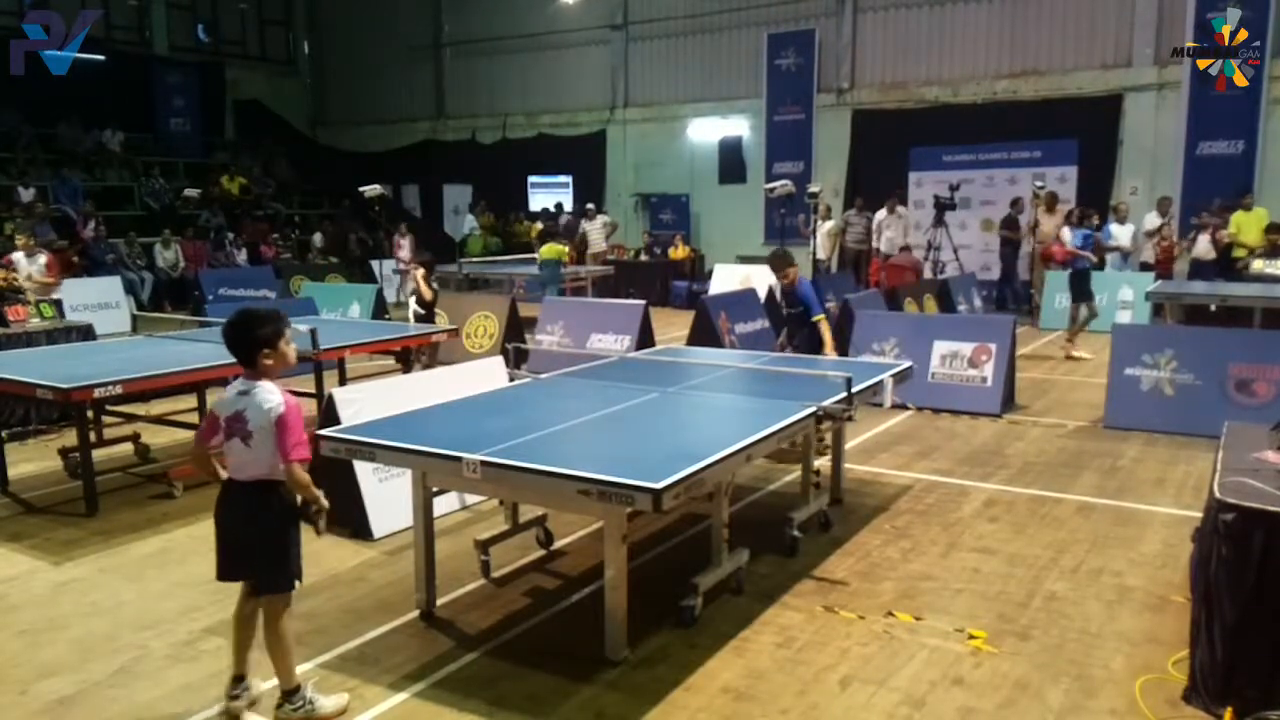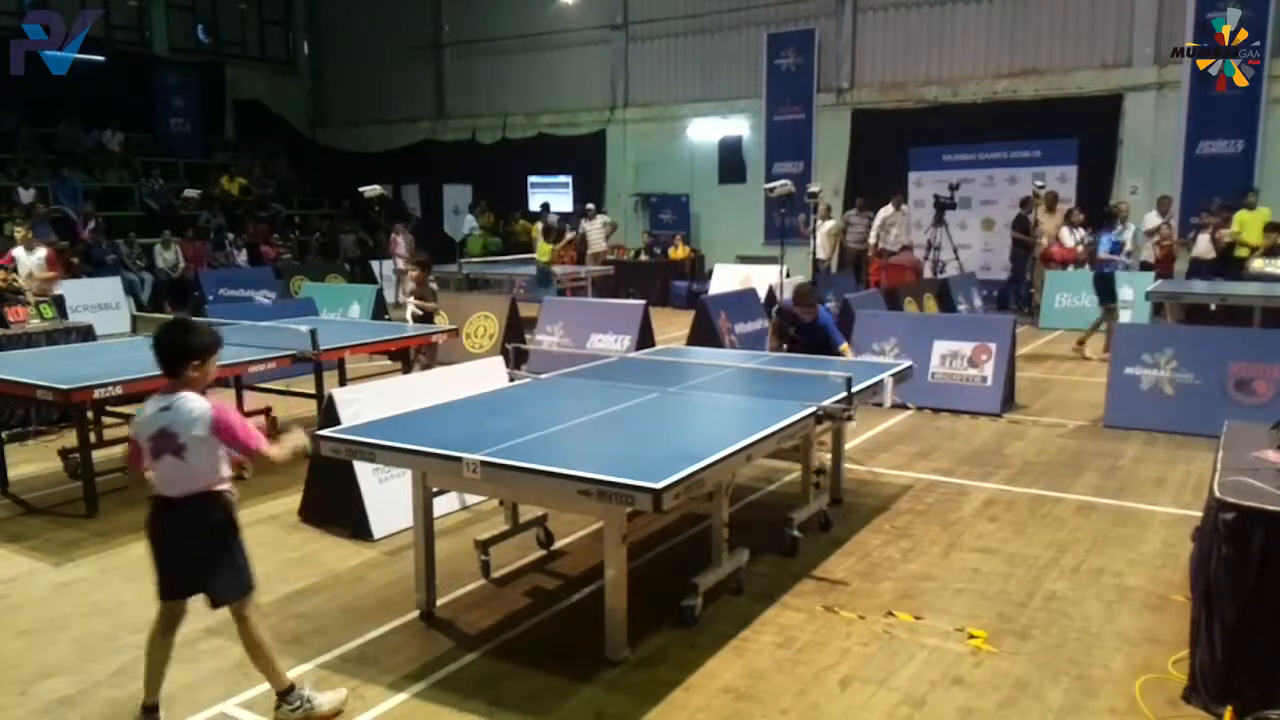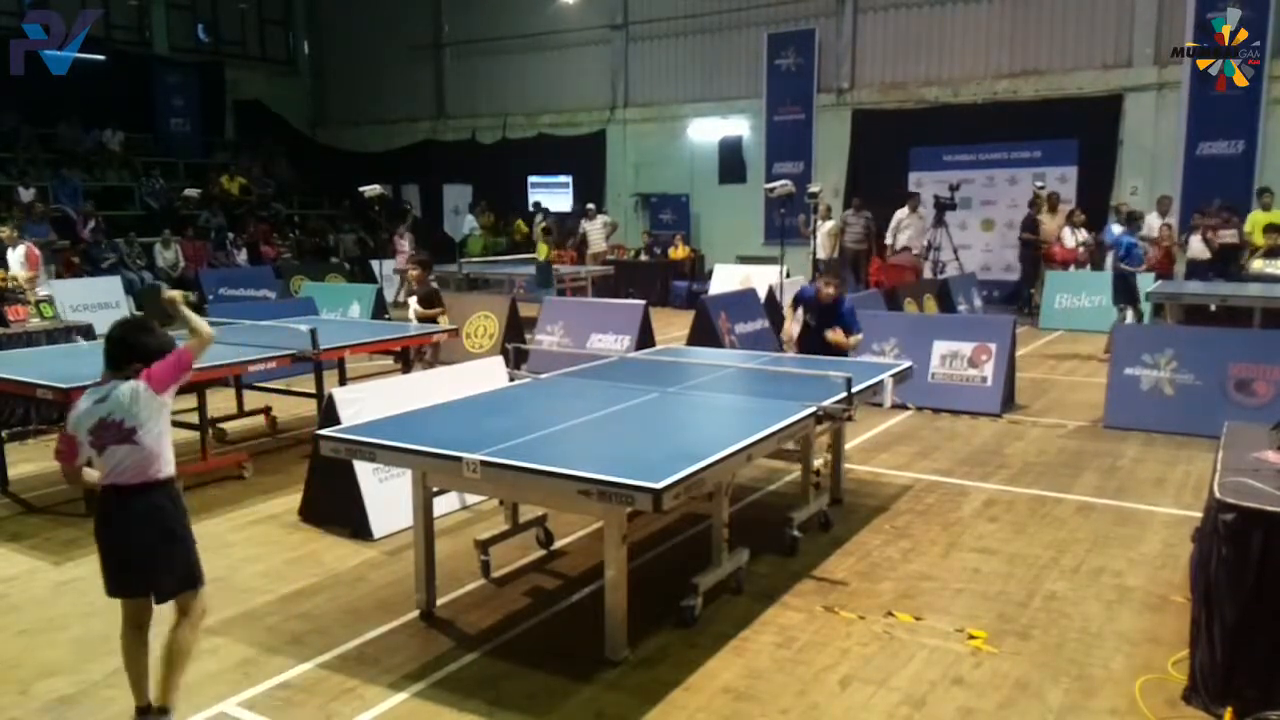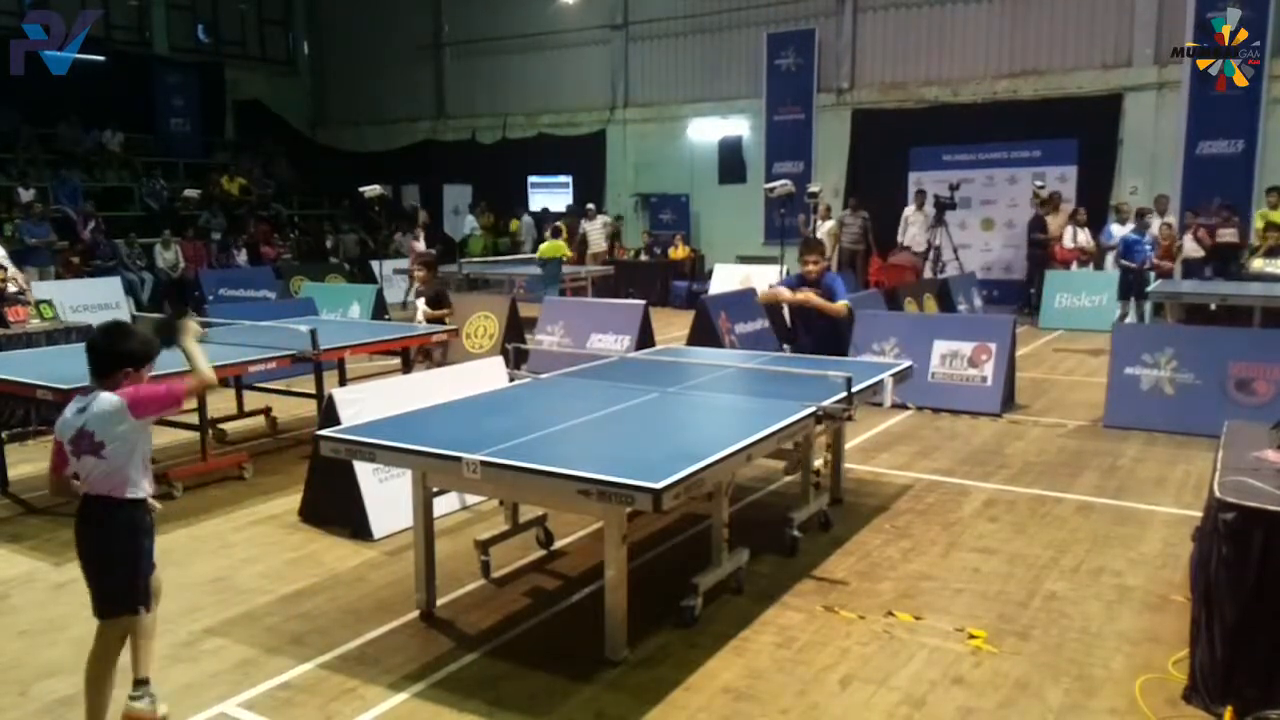
dt=0.4s
person 1, frame 1
left shoulder: (227, 397)
right shoulder: (283, 404)
left elbow: (199, 455)
right elbow: (293, 474)
right wrist: (317, 499)
left hip: (233, 501)
right hip: (269, 505)
left knee: (251, 596)
right knee: (276, 605)
left ankle: (238, 686)
person 1, frame 2
left shoulder: (144, 414)
right shoulder: (211, 413)
left elbow: (139, 474)
right elbow: (270, 457)
right wrist: (293, 443)
left hip: (165, 518)
right hip: (207, 517)
left knee: (170, 614)
right knee: (244, 613)
person 1, frame 3
left shoulder: (82, 409)
right shoulder: (146, 389)
left elbow: (72, 474)
right elbow: (204, 337)
right wrist: (178, 306)
left hip: (113, 511)
right hip: (158, 507)
left knee: (135, 616)
right knee: (191, 610)
person 1, frame 4
left shoulder: (69, 415)
right shoulder: (129, 404)
left elbow: (59, 485)
right elbow: (205, 379)
right wrist: (188, 339)
left hip: (92, 520)
right hip: (125, 523)
left knee: (149, 588)
right knee: (113, 632)
